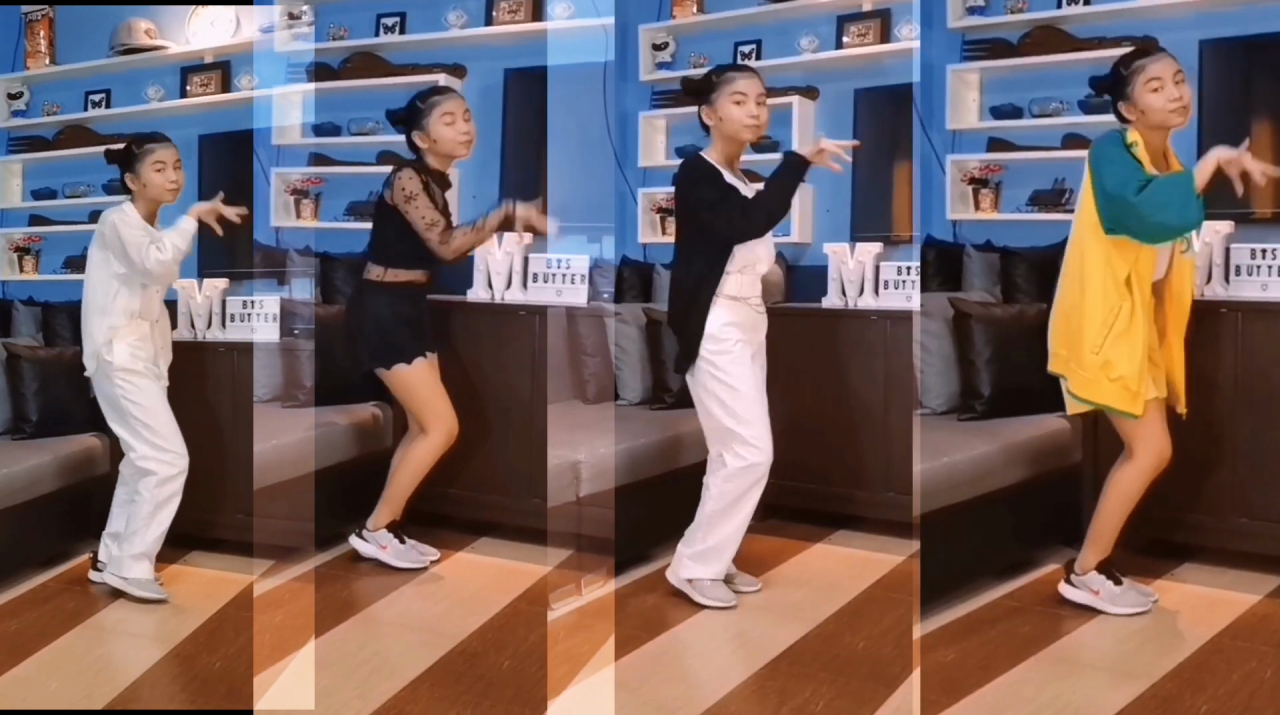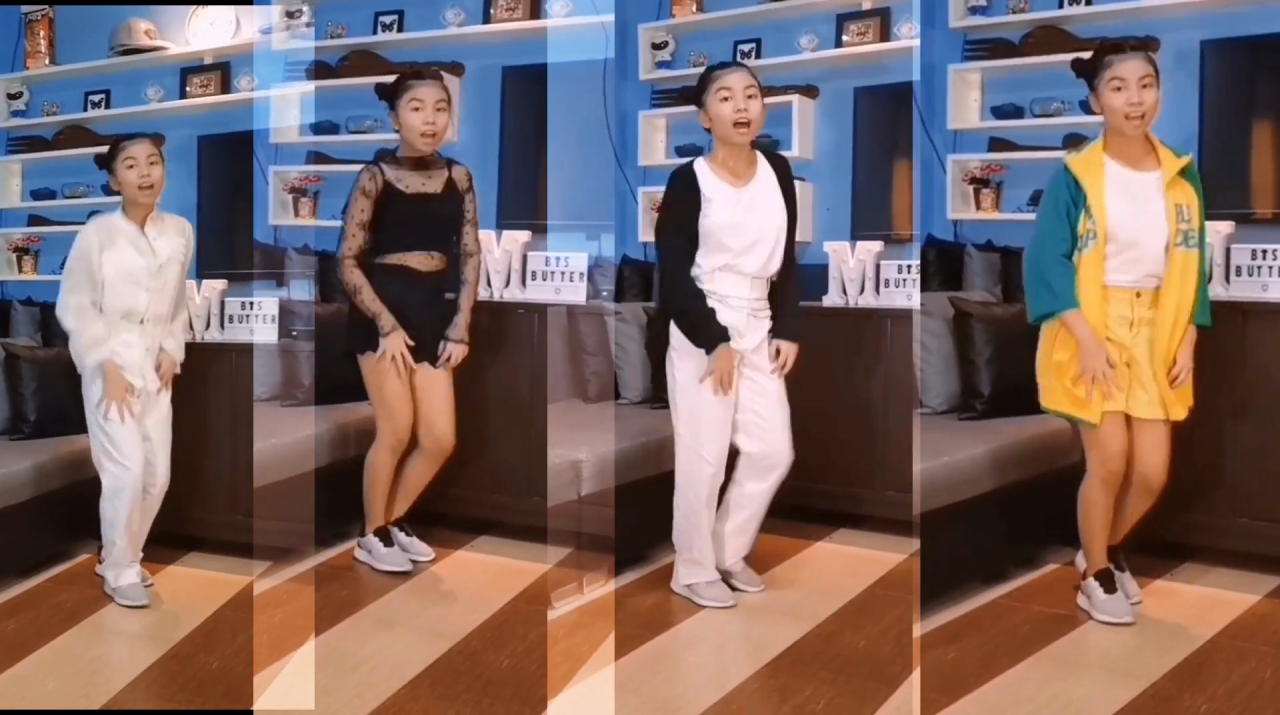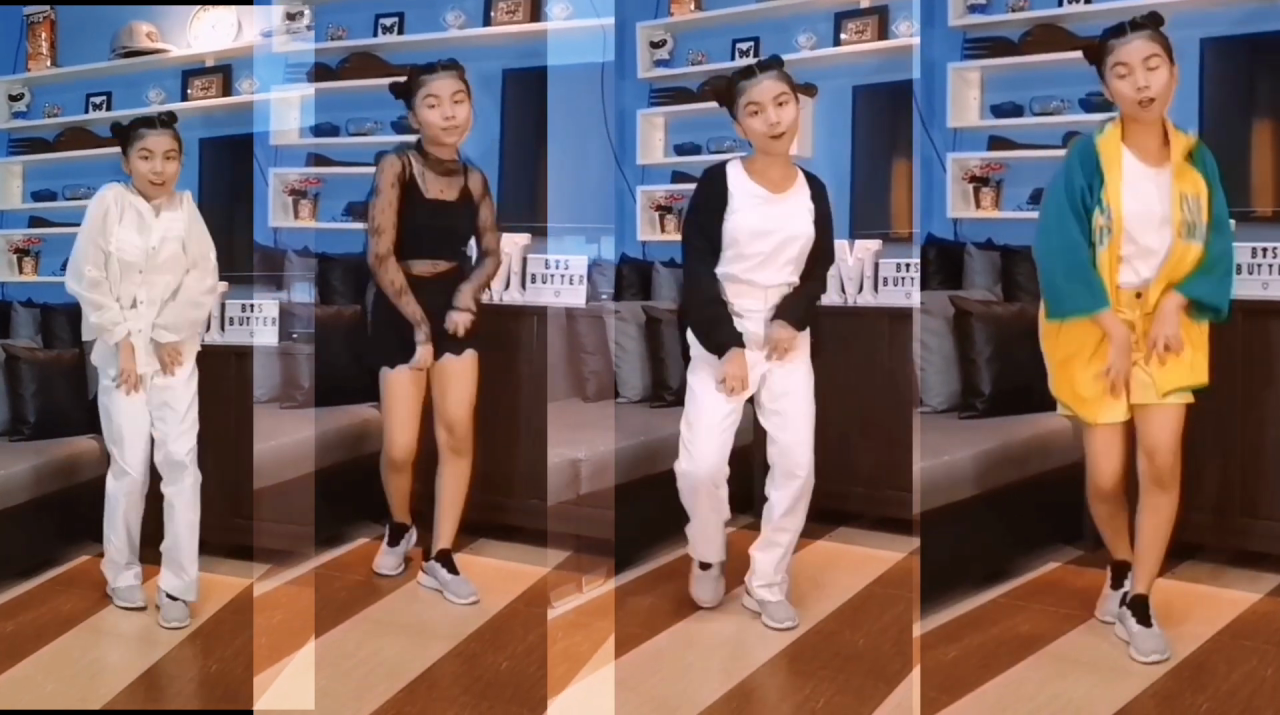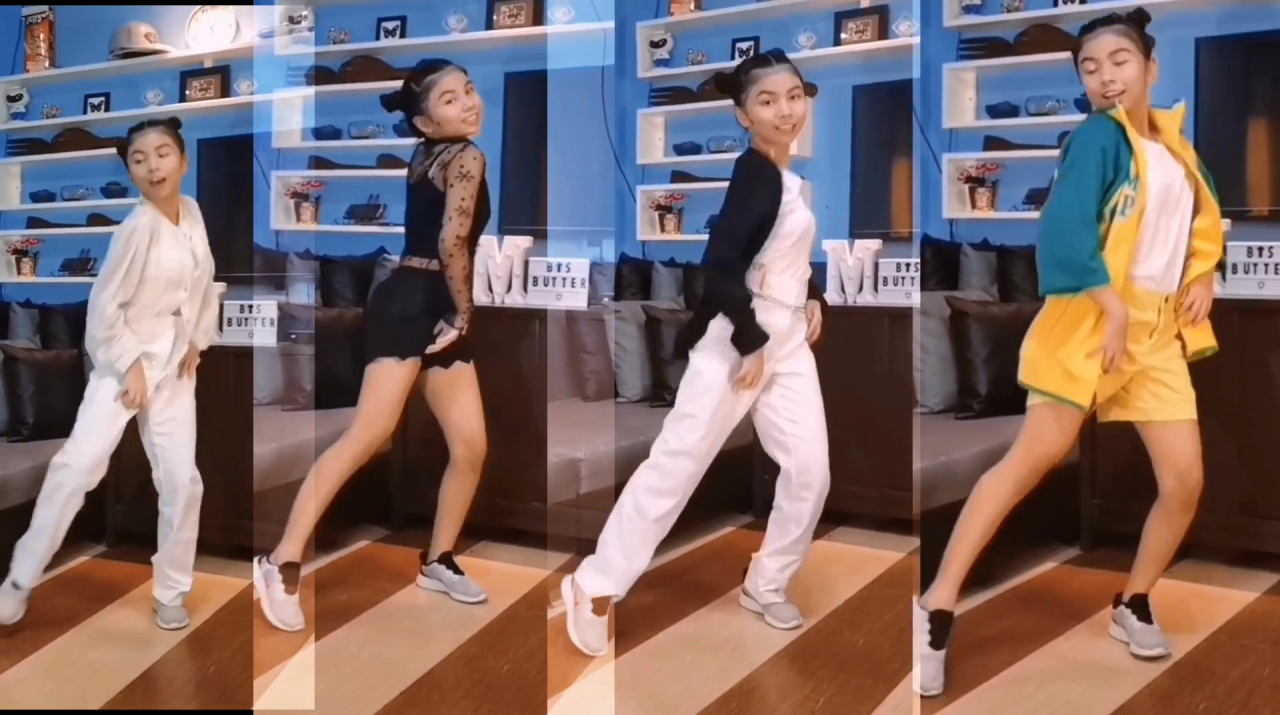
dt=0.4s
person 1, frame 1
left shoulder: (1162, 157)
right shoulder: (1114, 155)
right elbow: (1155, 212)
right wrist: (1214, 161)
left hip: (1142, 321)
right hip: (1108, 325)
left knee: (1146, 450)
right knee: (1151, 451)
left ankle: (1096, 563)
right ankle: (1084, 574)
person 1, frame 2
left shoulder: (1179, 175)
right shoulder: (1076, 173)
left elbow: (1191, 259)
right elbow: (1047, 259)
left wrist: (1188, 332)
right wrist: (1084, 336)
left hip: (1156, 332)
right hip: (1089, 329)
left knee: (1152, 473)
right knee: (1109, 461)
left ankle: (1103, 552)
right ankle: (1097, 576)
person 1, frame 3
left shoulder: (1193, 158)
right shoulder: (1088, 156)
left elbow: (1215, 244)
right elbow: (1063, 250)
left wrist: (1178, 305)
right wrist: (1110, 330)
left hip: (1166, 321)
right hip: (1096, 325)
left knee: (1162, 463)
right knee: (1106, 475)
left ankle: (1137, 601)
right ankle: (1120, 565)
person 1, frame 4
left shoulder: (1171, 139)
right shoulder: (1098, 137)
left elbow: (1201, 215)
right elbow: (1066, 234)
left wrist: (1203, 275)
right wrist: (1111, 308)
left hip: (1160, 330)
right hip: (1094, 320)
left knee: (1185, 481)
right knee: (1029, 460)
left ankle: (1131, 603)
right ankle: (936, 611)
person 2, frame 1
left shoulder: (735, 175)
right shoulder: (697, 174)
right elbow: (753, 221)
right wrist: (801, 160)
left hip: (746, 324)
right hip: (717, 330)
left knee: (740, 450)
right knee: (748, 451)
left ankle: (714, 560)
right ankle: (694, 565)
person 2, frame 2
left shoulder: (777, 172)
right shoulder: (688, 181)
left elbow: (785, 261)
right elbow: (673, 272)
left wrist: (786, 330)
right wrist: (713, 341)
left hip: (756, 331)
right hip: (699, 337)
left knee: (772, 453)
right knee: (702, 461)
left ankle: (728, 554)
right ankle: (693, 570)
person 2, frame 3
left shoulder: (812, 189)
right shoulder: (719, 183)
left elbow: (819, 268)
right elbow: (696, 273)
left wrist: (792, 319)
right wrist: (727, 347)
left hip: (784, 341)
right hip: (721, 341)
left knee: (796, 465)
right knee: (699, 463)
left ankle: (767, 585)
right ankle: (708, 554)
person 2, frame 4
left shoulder: (782, 175)
right shoulder: (758, 174)
right elbow: (722, 265)
left wrist: (812, 295)
right wrist: (749, 345)
left hip: (788, 343)
right hip: (733, 342)
left knee: (811, 469)
right knee: (677, 458)
left ankle: (766, 585)
right ankle: (597, 586)
person 3, frame 1
left shoulder: (435, 181)
right shoulder: (407, 179)
right elbow: (448, 245)
right wrist: (510, 213)
left hip: (407, 311)
right hip: (384, 312)
left knee: (423, 429)
right knee: (441, 428)
left ankle: (392, 530)
right ankle: (376, 530)
person 3, frame 2
left shoulder: (458, 176)
right shoulder: (375, 176)
left elbow: (471, 253)
right elbow: (348, 262)
left wrist: (462, 324)
right wrist: (387, 323)
left hip: (433, 308)
right hip: (382, 309)
left knee: (438, 439)
right knee: (396, 432)
left ankle: (397, 518)
right ankle: (373, 535)
person 3, frame 3
left shoulder: (472, 176)
right shoulder: (397, 166)
left elbow: (490, 253)
right elbow: (380, 256)
left wrist: (466, 298)
right wrist: (421, 327)
left hip: (453, 311)
right hip: (401, 314)
left knee: (457, 439)
right knee: (400, 452)
left ankle: (439, 558)
right ankle: (400, 525)
person 3, frame 4
left shoulder: (433, 162)
right shoulder: (465, 160)
right elbow: (453, 241)
left wrist: (459, 309)
right wrist: (461, 308)
left hip: (440, 315)
right hip: (406, 307)
left knee: (472, 448)
right knee: (365, 438)
left ankle: (438, 561)
right ankle: (283, 565)
person 4, frame 1
left shoulder: (151, 227)
right shoulder: (117, 222)
right elbow: (157, 262)
right wrist: (193, 217)
left hip: (146, 361)
right hip: (120, 362)
left knee: (146, 463)
right knee: (169, 461)
left ankle: (111, 559)
right ankle: (129, 566)
person 4, frame 2
left shoulder: (180, 231)
right shoulder: (97, 233)
right elbow: (72, 307)
left wrist: (172, 348)
right wrist: (107, 363)
left hip: (155, 370)
right hip: (109, 371)
left knee: (156, 477)
right knee: (126, 473)
left ankle: (119, 557)
right ankle: (120, 573)
person 4, frame 3
left shoulder: (186, 210)
right shoulder: (108, 202)
left elbow: (204, 284)
right elbow: (85, 281)
left wrist: (172, 334)
right wrist: (121, 340)
left hip: (173, 353)
right hip: (120, 354)
left knee: (180, 460)
right knee: (129, 467)
left ankle: (179, 585)
right ankle: (121, 575)
person 4, frame 4
left shoulder: (191, 213)
right shoulder: (139, 227)
right elbow: (104, 307)
left wrist: (197, 343)
right wrist: (129, 366)
left hip: (173, 367)
right hip: (122, 366)
left knee: (181, 481)
right knee: (79, 466)
left ankle: (170, 590)
